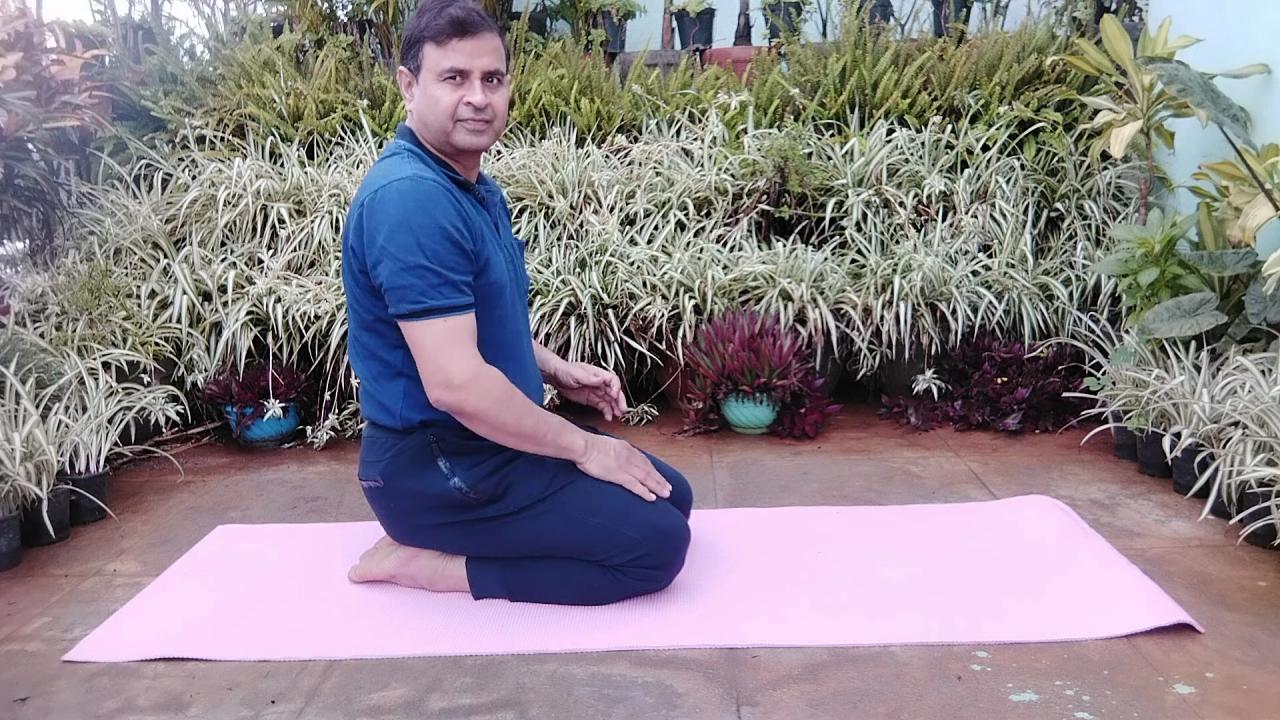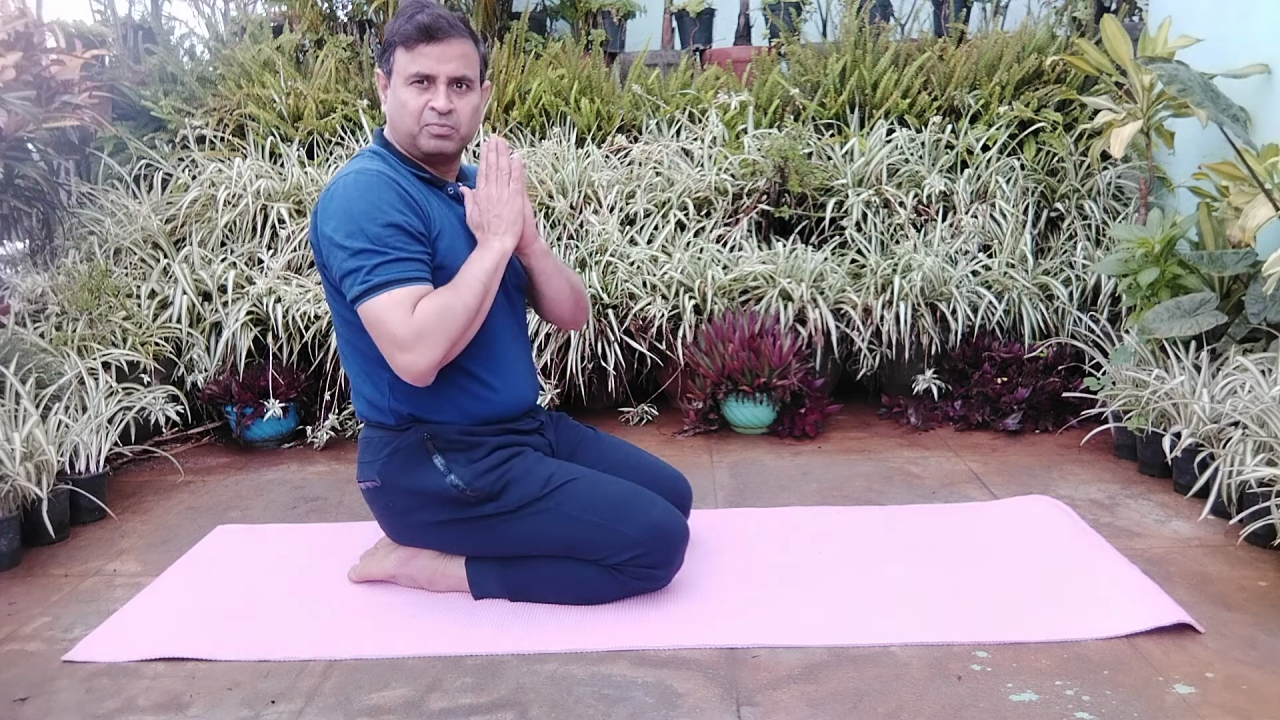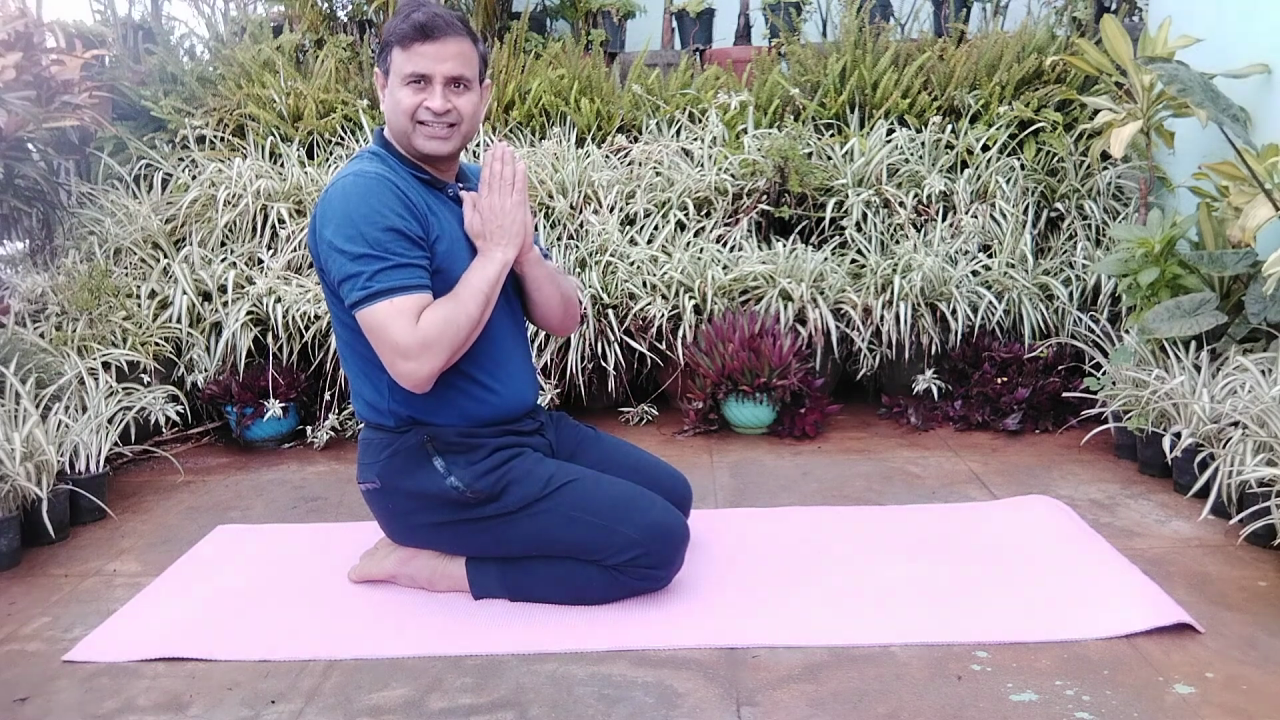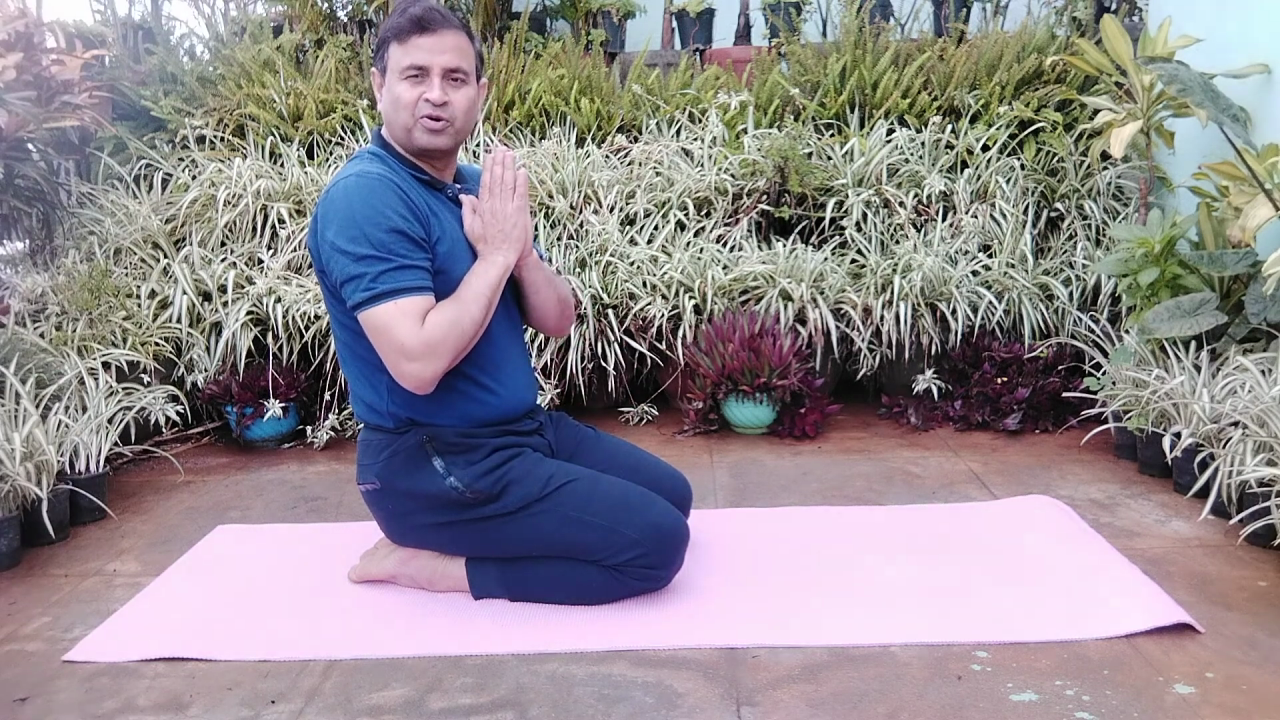
dt=0.7s
person 1, frame 1
left shoulder: (479, 190)
right shoulder: (409, 197)
right elbow: (456, 386)
left wrist: (557, 370)
right wrist: (584, 448)
left hip: (496, 437)
right hip: (436, 465)
left knee: (670, 499)
right knee: (657, 542)
left ankle: (437, 544)
right ankle: (428, 561)
person 1, frame 2
left shoulder: (480, 188)
right shoulder: (364, 195)
left elbow: (573, 314)
right elbow: (417, 355)
left wrist: (525, 236)
right wrist: (494, 241)
left hip: (521, 425)
right hip: (432, 463)
left knee: (671, 495)
right knee: (656, 542)
left ankle: (443, 544)
right ankle: (426, 561)
person 1, frame 3
left shoulder: (483, 188)
right shoulder: (364, 197)
left elbow: (564, 319)
right elbow: (414, 362)
left wrist: (523, 247)
right wrist: (496, 249)
left hip: (524, 426)
right hip: (433, 465)
left knee: (671, 495)
right knee: (658, 540)
left ankle: (443, 545)
right ankle: (429, 562)
person 1, frame 4
left shoulder: (478, 188)
right shoulder: (364, 198)
left elbow: (558, 321)
right elbow: (418, 364)
left wrist: (521, 249)
right wrist: (496, 253)
right hip: (432, 464)
left knee: (672, 495)
right knee: (657, 541)
left ankle: (442, 545)
right ankle: (428, 560)
